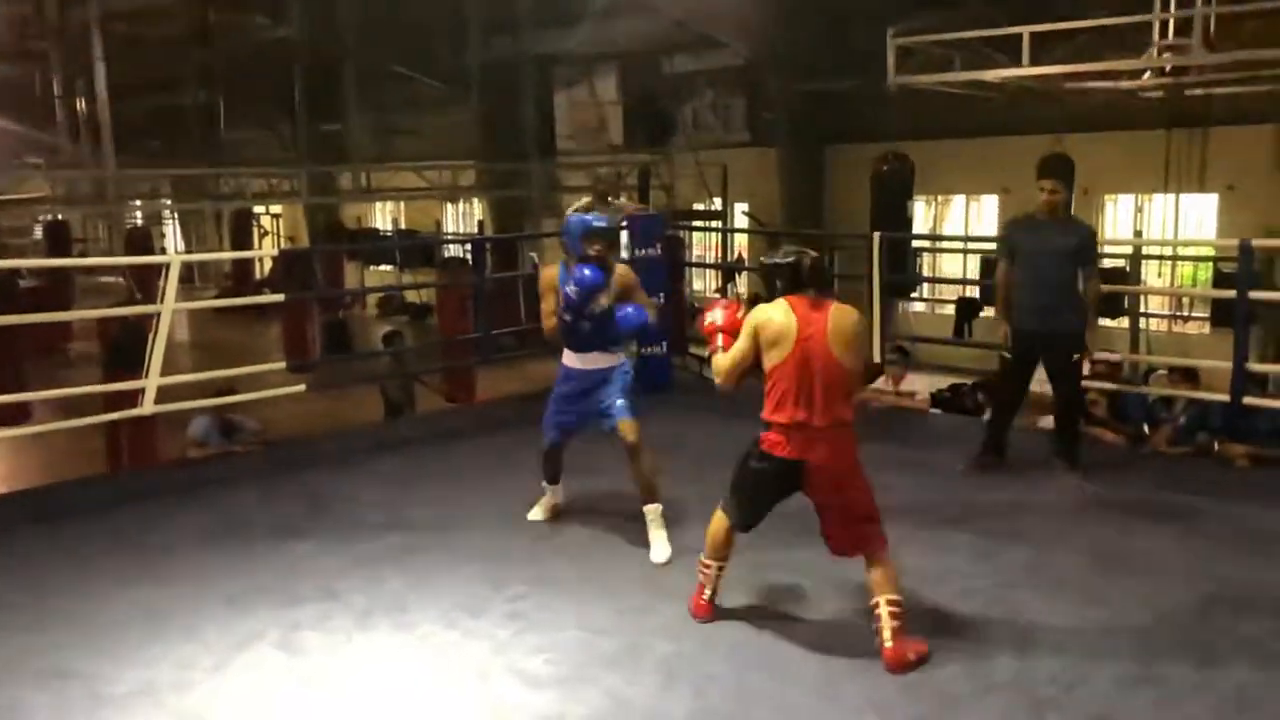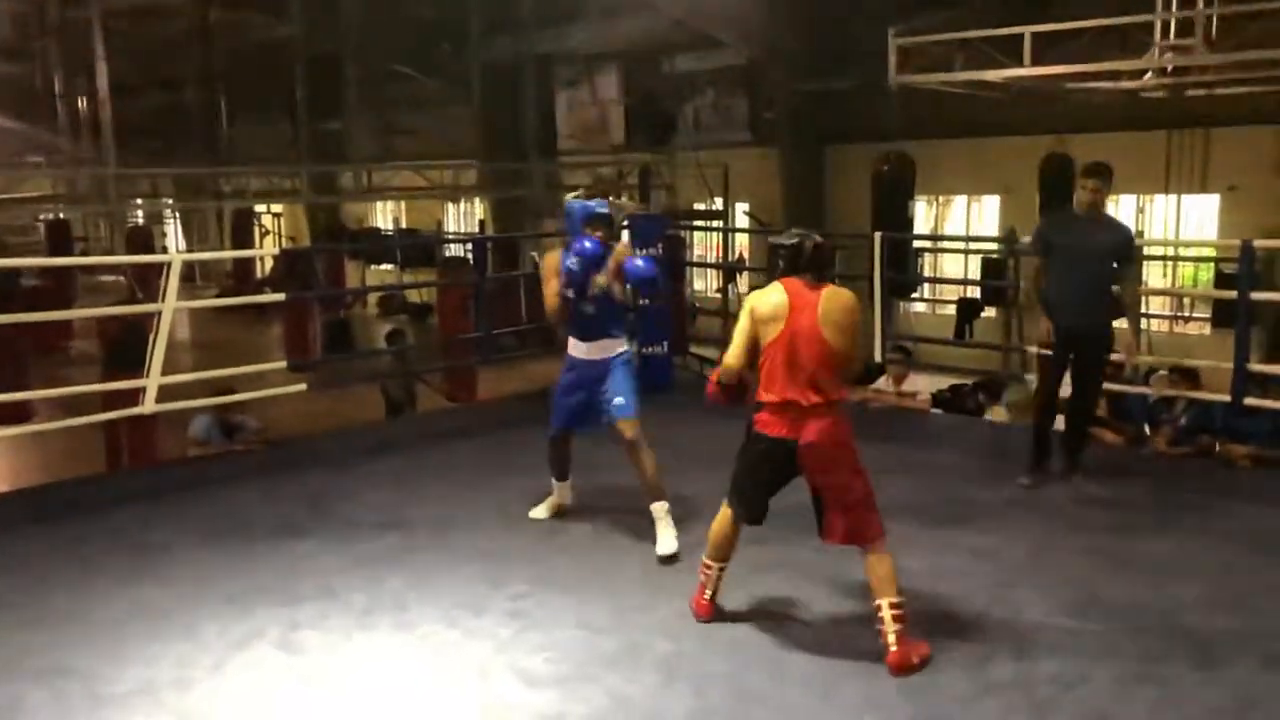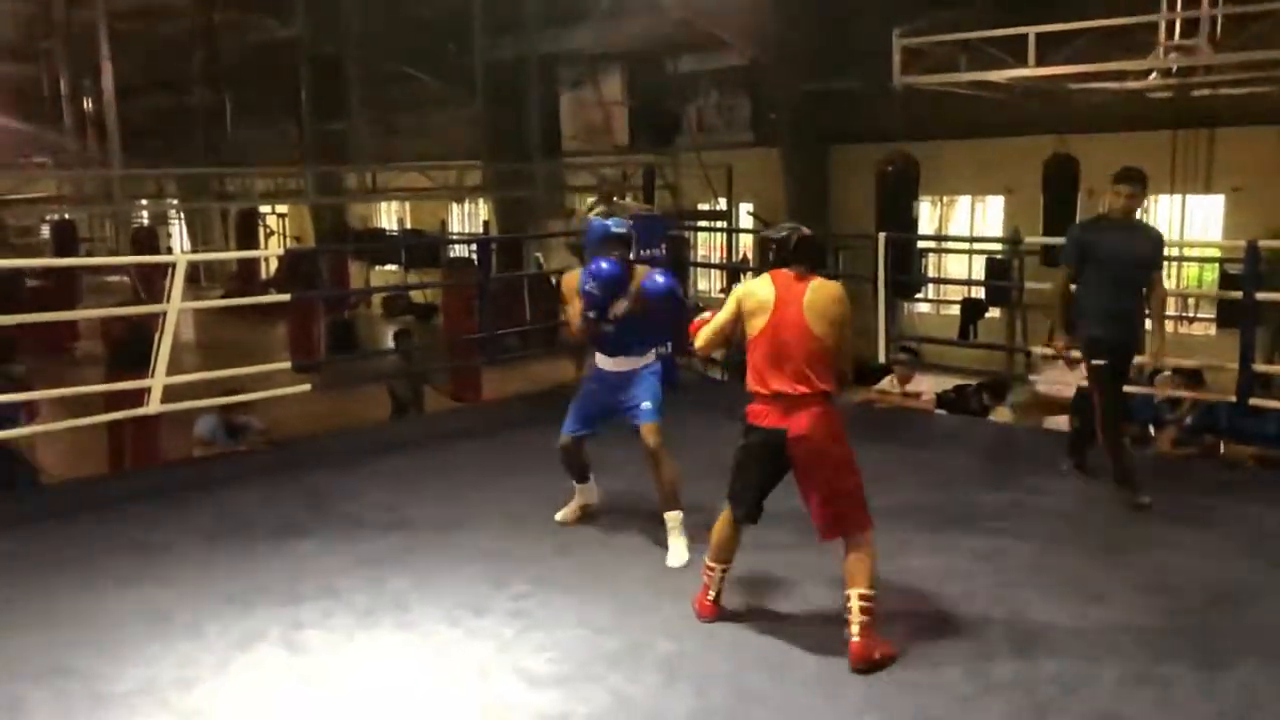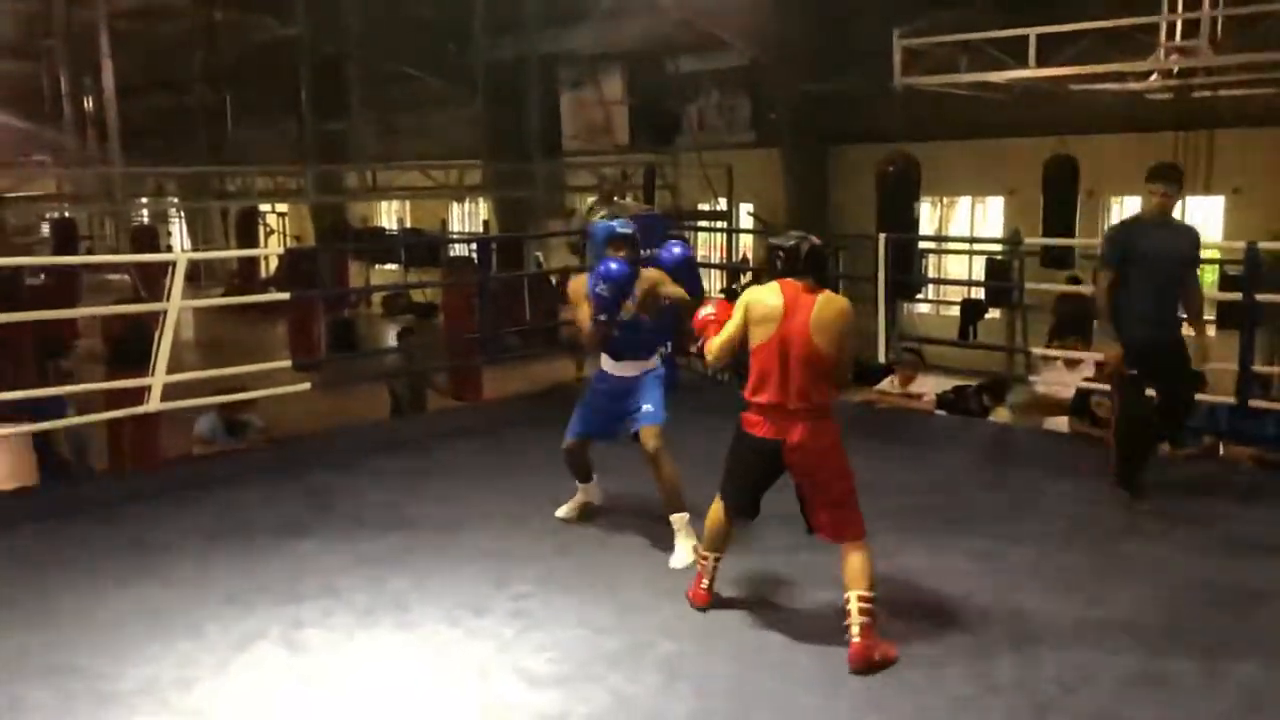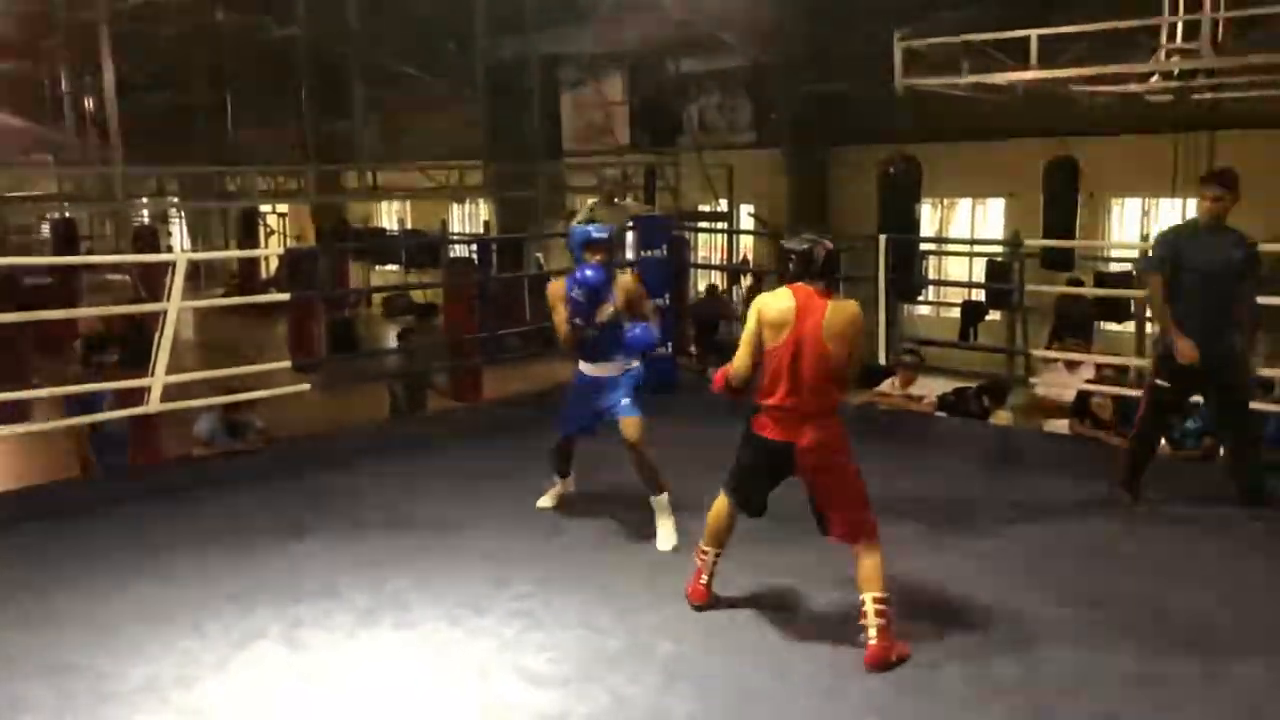
dt=0.3s
person 1, frame 1
left shoulder: (763, 318)
right shoulder: (850, 320)
left elbow: (725, 378)
right elbow: (853, 381)
left wrist: (719, 341)
left hip: (779, 447)
right hip: (833, 448)
left knee: (729, 513)
right knee: (873, 545)
left ankle: (704, 597)
right ankle: (894, 641)
person 1, frame 2
left shoulder: (760, 300)
right shoulder: (846, 303)
left elbow: (733, 369)
right elbow: (849, 366)
left wrist: (719, 383)
left hip: (772, 429)
right hip: (827, 431)
left knee: (733, 509)
right knee: (870, 537)
left ankle: (705, 597)
right ankle: (897, 643)
person 1, frame 3
left shoulder: (749, 291)
right shoulder: (833, 294)
left elbow: (705, 343)
right elbow: (843, 366)
left wrist: (702, 330)
left hip: (764, 421)
right hip: (816, 422)
left knee: (735, 512)
right knee: (855, 531)
left ankle: (709, 597)
right ankle: (861, 637)
person 1, frame 4
left shoulder: (755, 298)
right shoulder: (839, 309)
left elbow: (714, 356)
right elbow: (842, 375)
left wrist: (709, 329)
left hip: (760, 427)
right hip: (814, 431)
left knee: (727, 503)
right knee: (851, 536)
left ankle: (702, 586)
right ankle: (863, 639)
person 1, frame 5
left shoulder: (767, 304)
right shoulder: (850, 314)
left elbow: (740, 373)
right elbow: (847, 378)
left wrist: (724, 378)
left hip: (770, 431)
right hip: (823, 436)
left knee: (729, 501)
right knee: (863, 538)
left ankle: (700, 583)
right ankle: (878, 639)
person 2, frame 1
left shoulder: (622, 275)
right shoulder: (552, 276)
left elbow: (647, 310)
right elbow: (550, 331)
left wrist: (643, 321)
right wrist: (570, 306)
left hip: (612, 371)
right hip: (573, 372)
left knee: (631, 439)
right knee: (551, 444)
left ankle: (655, 522)
right ankle: (552, 495)
person 2, frame 2
left shoulder: (619, 255)
right shoulder: (554, 262)
left elbow: (648, 285)
right elbow: (554, 314)
left wrist: (646, 279)
right wrist: (572, 281)
left hip: (614, 360)
right hip: (578, 361)
left knee: (631, 435)
right knee: (558, 434)
left ankle: (663, 521)
right ankle: (560, 494)
person 2, frame 3
left shoulder: (644, 278)
right shoulder: (574, 281)
left elbow: (672, 316)
right elbow: (580, 335)
left wrist: (674, 300)
right wrist: (592, 303)
left hip: (641, 372)
right hip: (603, 372)
left knee: (652, 443)
right knee: (568, 445)
left ankle: (676, 531)
right ankle: (585, 495)
person 2, frame 4
left shoulder: (650, 279)
right shoulder: (580, 286)
left elbow: (689, 303)
right elbow: (591, 340)
left wrist: (686, 275)
right wrist: (602, 305)
left hip: (645, 376)
right hip: (608, 375)
left knee: (653, 446)
right knee: (572, 446)
left ankle: (683, 533)
right ankle: (588, 493)
person 2, frame 5
left shoulder: (626, 284)
right shoulder: (559, 289)
left elbow: (650, 318)
right elbow: (567, 343)
left wrist: (648, 334)
right wrist: (579, 312)
left hip: (623, 376)
right hip: (587, 377)
left knee: (633, 437)
right knee: (563, 441)
left ankle: (663, 513)
right ankle: (562, 484)
person 3, frame 1
left shoulder: (1081, 233)
right shoulder: (1016, 228)
left elbow: (1091, 283)
right elbow: (1002, 275)
left wrist: (1089, 328)
right wrist: (1002, 319)
left hip: (1065, 330)
right hip: (1022, 327)
left knee: (1068, 397)
right knee: (1008, 392)
left ankle: (1068, 457)
right ankle: (992, 451)
person 3, frame 2
left shoulder: (1119, 234)
right shoulder: (1052, 225)
left elbow: (1129, 282)
right elbow: (1035, 273)
left wrist: (1133, 329)
right wrist: (1041, 315)
left hip: (1097, 328)
right hip: (1058, 324)
left knee: (1084, 398)
right knee: (1046, 393)
left ankle: (1072, 459)
right ankle: (1039, 462)
person 3, frame 3
left shoulder: (1151, 239)
right shoulder: (1086, 232)
left elbow: (1155, 288)
right elbow: (1064, 282)
left wrist: (1158, 332)
right wrist: (1062, 330)
left hip: (1129, 334)
right hip: (1095, 331)
left knee: (1105, 403)
right knee: (1109, 406)
left ankle: (1075, 452)
right ankle: (1126, 480)
person 3, frame 4
left shoulder: (1188, 237)
right shoulder: (1122, 234)
left elbow: (1191, 288)
right elbow: (1104, 288)
left wrist: (1200, 333)
right wrist: (1111, 339)
left hip: (1169, 338)
right hip: (1131, 339)
left knee: (1182, 405)
right knee: (1130, 411)
left ankle: (1134, 460)
right ankle: (1126, 480)
person 3, frame 5
left shoulder: (1244, 246)
right shoulder: (1172, 240)
left elbow: (1246, 300)
right elbow: (1155, 292)
left wrist: (1246, 347)
right wrist: (1177, 338)
left hip: (1225, 352)
right hip: (1179, 348)
left knee: (1241, 427)
right knee: (1153, 419)
left ankle: (1256, 500)
right ankle: (1129, 482)
